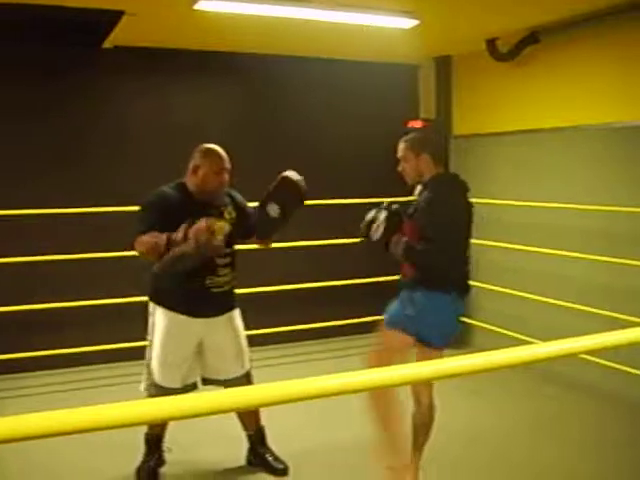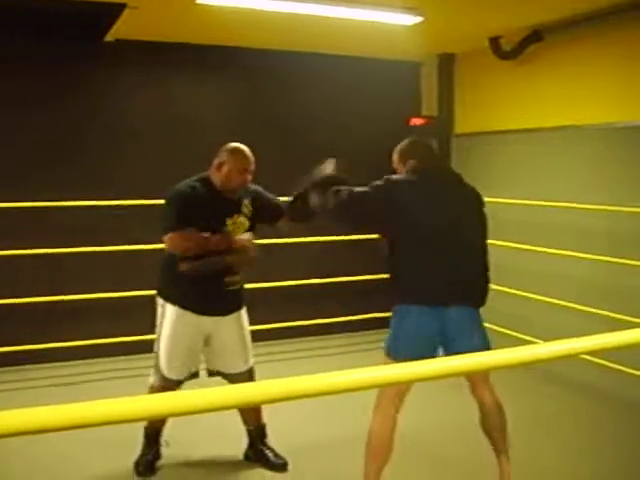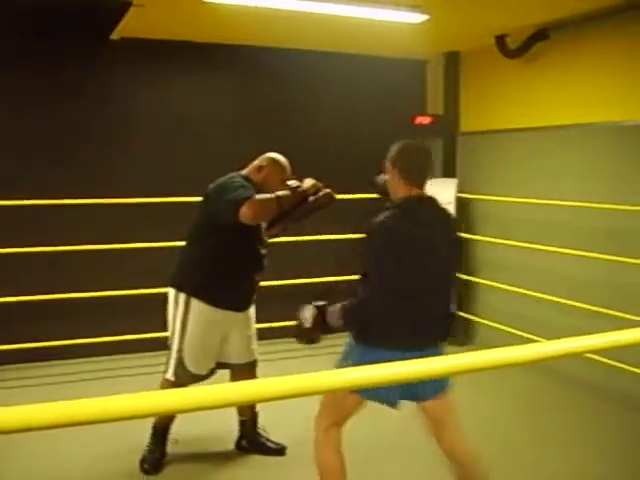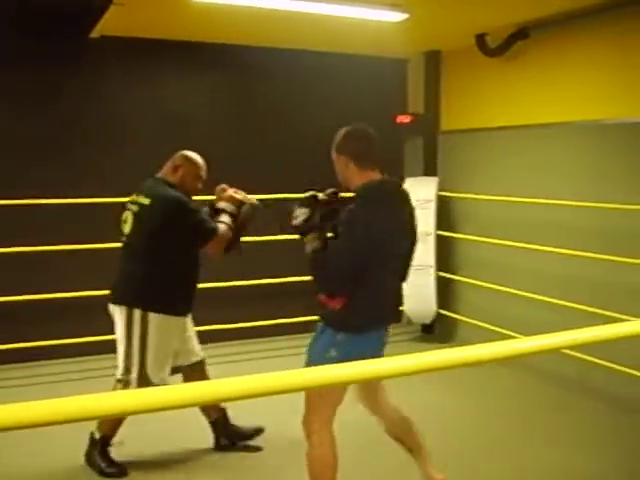
dt=0.7s
person 1, frame 1
left shoulder: (435, 198)
right shoulder: (449, 195)
left elbow: (435, 260)
left wrist: (394, 239)
right wrist: (402, 226)
left hip: (424, 297)
right hip: (448, 299)
right knee: (422, 389)
person 1, frame 2
left shoulder: (399, 191)
right shoulder: (469, 196)
left elbow: (345, 204)
left wrist: (314, 195)
left hip: (416, 310)
right hip: (463, 309)
left knee: (387, 405)
right knee: (484, 393)
person 1, frame 3
left shoulder: (388, 227)
right shoulder: (444, 224)
left elbow: (376, 300)
left wrist: (327, 316)
left hip: (378, 347)
right hip: (426, 347)
left knee: (327, 426)
right knee: (452, 441)
person 1, frame 4
left shoulder: (358, 216)
right shoulder: (401, 204)
left elbow: (330, 281)
left wrist: (311, 235)
left hip: (347, 329)
right hip: (378, 322)
left knee: (317, 424)
right knee: (376, 402)
person 2, frame 1
left shoulder: (232, 201)
right shoulder: (164, 200)
right elbow: (144, 246)
right wrist: (185, 235)
left hip: (222, 309)
right hip: (175, 310)
left knee: (240, 379)
right knee: (163, 386)
left ankle: (258, 447)
right ankle: (152, 451)
person 2, frame 2
left shoulder: (249, 195)
right shoulder: (187, 195)
left elbow: (283, 216)
right elbow: (176, 242)
right wrist: (228, 241)
left hip: (230, 305)
right hip: (184, 305)
left knee: (242, 374)
right knee: (167, 378)
left ankle: (257, 443)
right ankle: (151, 445)
person 2, frame 3
left shoulder: (250, 194)
right shoulder: (232, 187)
right elbow: (253, 213)
right wrist: (295, 193)
left hip: (237, 300)
right hip: (199, 297)
left knee: (245, 365)
right knee: (182, 372)
left ankle: (248, 434)
right ankle: (158, 441)
person 2, frame 4
left shoulder: (151, 194)
right shoulder: (172, 202)
left elbow: (191, 232)
right elbow: (216, 244)
left wrist: (218, 207)
right wrist: (229, 212)
left hip: (168, 305)
right hip: (144, 307)
left knee: (194, 365)
right knee: (135, 382)
left ankle: (225, 432)
right ankle: (97, 447)
